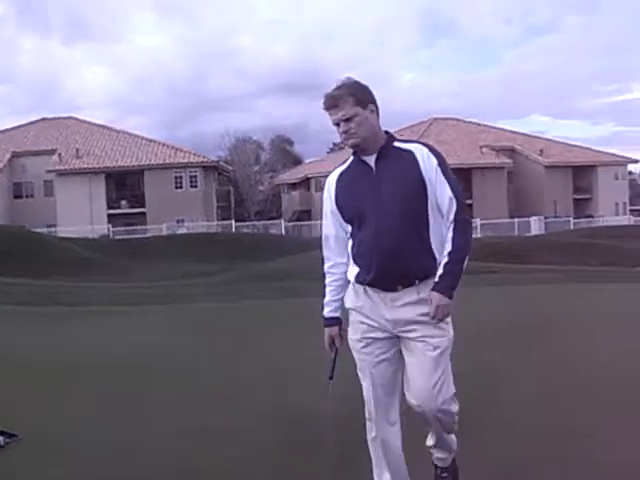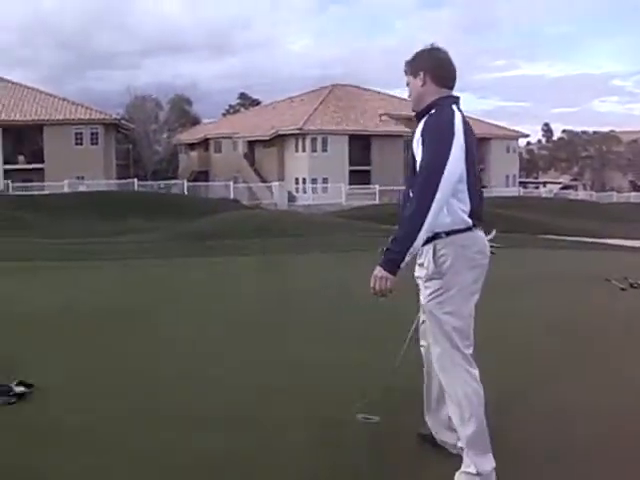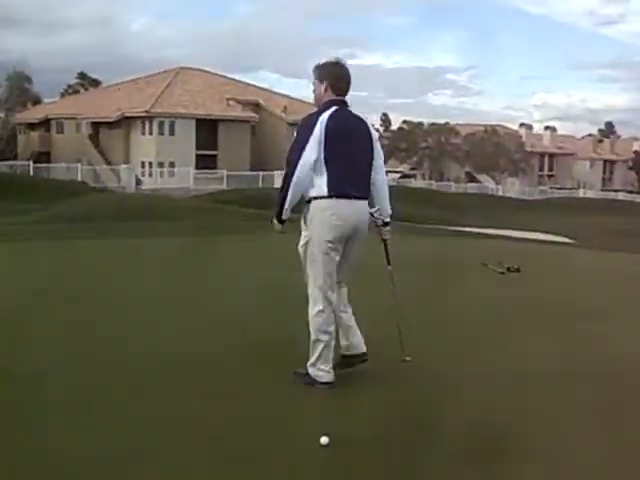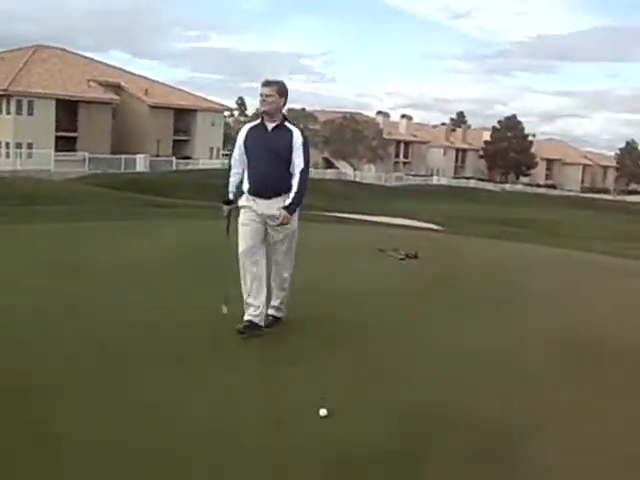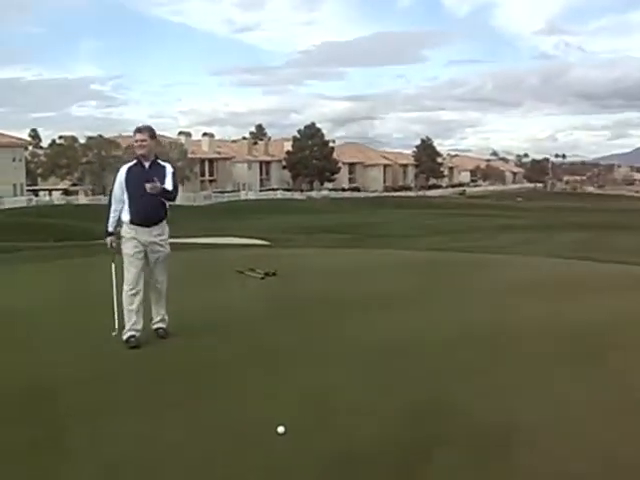
dt=1s
person 1, frame 1
left shoulder: (421, 158)
right shoulder: (337, 182)
left elbow: (458, 221)
right elbow: (335, 253)
left wrist: (445, 286)
right wrist: (332, 313)
left hip: (423, 299)
right hip: (367, 304)
left knee: (431, 397)
right knee: (379, 408)
person 1, frame 2
left shoulder: (437, 123)
right shoulder: (455, 123)
left elbow: (425, 198)
left wrist: (390, 260)
left hip: (450, 250)
right hip: (464, 244)
left knee: (452, 360)
right knee: (439, 349)
right ankle: (442, 429)
person 1, frame 3
left shoulder: (315, 122)
right shoulder: (364, 126)
left elbow: (297, 172)
right elbow: (378, 174)
left wrist: (281, 213)
right wrist: (384, 217)
left hip: (325, 211)
right hip: (358, 211)
left knee: (320, 292)
right knee: (333, 286)
left ankle: (321, 370)
right ankle: (354, 346)
person 1, frame 4
left shoulder: (295, 135)
right shoulder: (247, 131)
left elbow: (300, 173)
right elbow: (236, 166)
left wrist: (290, 206)
right wrist: (229, 198)
left hip: (282, 205)
right hip: (251, 203)
left knee: (280, 262)
right knee: (247, 254)
left ankle: (276, 310)
right ankle: (254, 315)
person 1, frame 5
left shoulder: (166, 169)
right shoulder: (125, 170)
left elbow: (172, 194)
right elbow: (115, 201)
left wrist: (159, 190)
right wrist: (110, 231)
left hip: (158, 232)
right hip: (131, 232)
left knee: (159, 281)
right knee: (132, 283)
left ankle: (160, 322)
right ankle: (131, 331)
